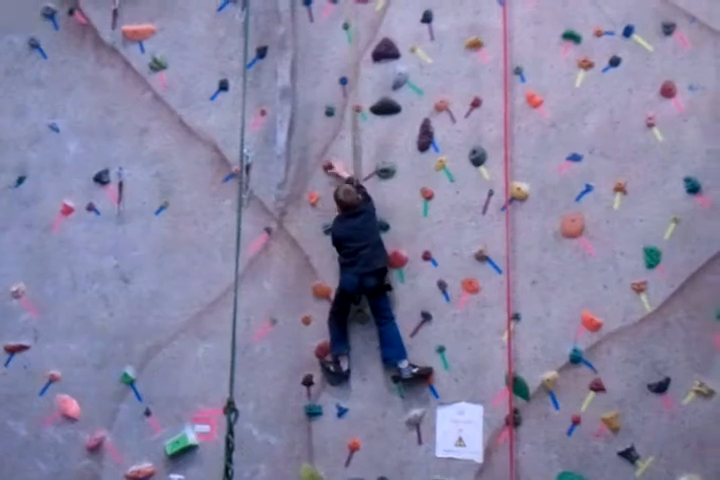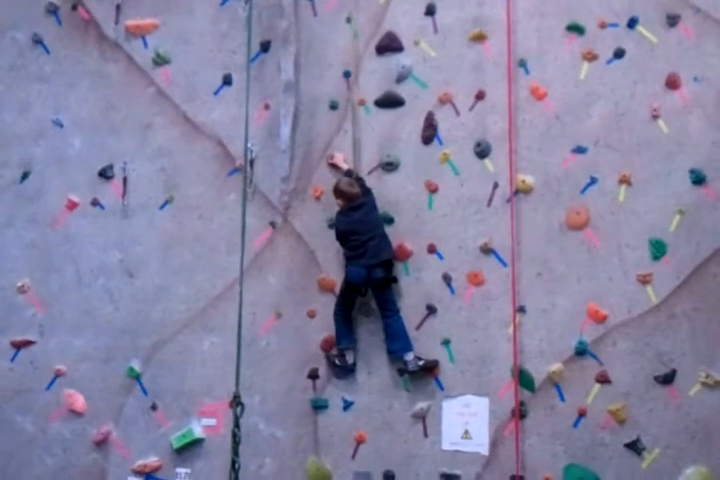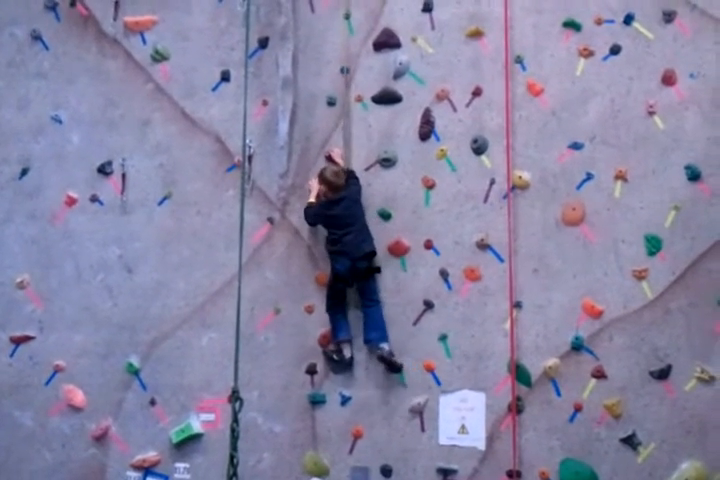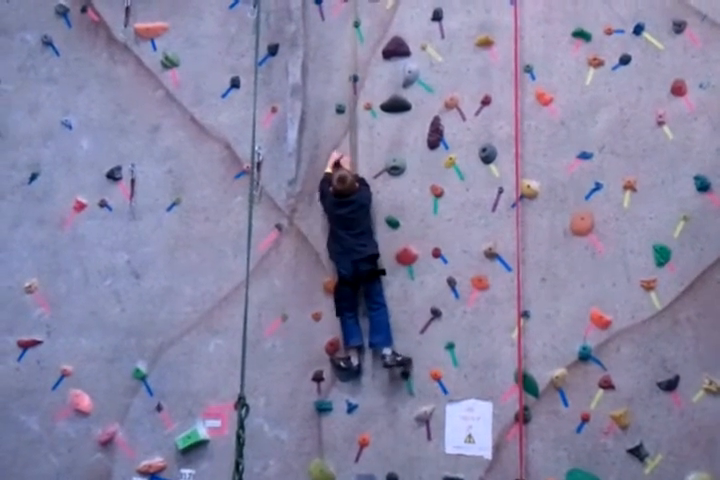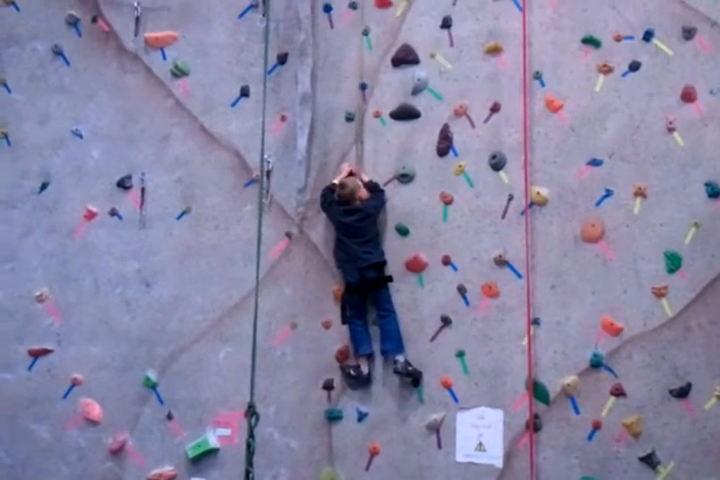
dt=1s
person 1, frame 1
left shoulder: (337, 225)
right shoulder: (368, 210)
right elbow: (360, 187)
right wrist: (342, 172)
left hip: (349, 277)
right hip: (374, 276)
left knee: (337, 318)
right knee: (385, 319)
left ankle: (340, 362)
right ankle: (402, 365)
person 1, frame 2
left shoulder: (341, 220)
right shoulder: (369, 202)
right elbow: (359, 181)
right wrist: (342, 165)
left hip: (355, 270)
right hip: (380, 268)
left knee: (342, 312)
right knee: (390, 313)
left ankle: (347, 356)
right ankle: (409, 358)
person 1, frame 3
left shoulder: (322, 207)
right shoulder: (353, 193)
left elbow: (309, 217)
right elbow: (352, 177)
left wrist: (312, 195)
right wrist: (339, 161)
left hip: (341, 261)
right hip: (364, 257)
left knee: (336, 306)
right knee: (371, 303)
left ankle: (344, 350)
right ankle: (383, 347)
person 1, frame 4
left shoulder: (331, 203)
right shoulder: (363, 199)
left elbow: (324, 184)
right elbow: (363, 184)
left wrist: (331, 162)
right wrist: (349, 169)
left hip: (344, 265)
right hip: (367, 261)
left knee: (348, 311)
right knee: (377, 306)
left ankle: (353, 358)
right ankle: (387, 353)
person 1, frame 5
left shoulder: (336, 212)
right shoulder: (370, 208)
left elbow: (326, 194)
right elbow: (379, 192)
left wrist: (342, 176)
right wrist: (361, 176)
left hip: (351, 273)
right hip: (373, 269)
left knee: (357, 319)
right knee: (386, 313)
left ankle: (363, 367)
right ankle: (399, 360)
